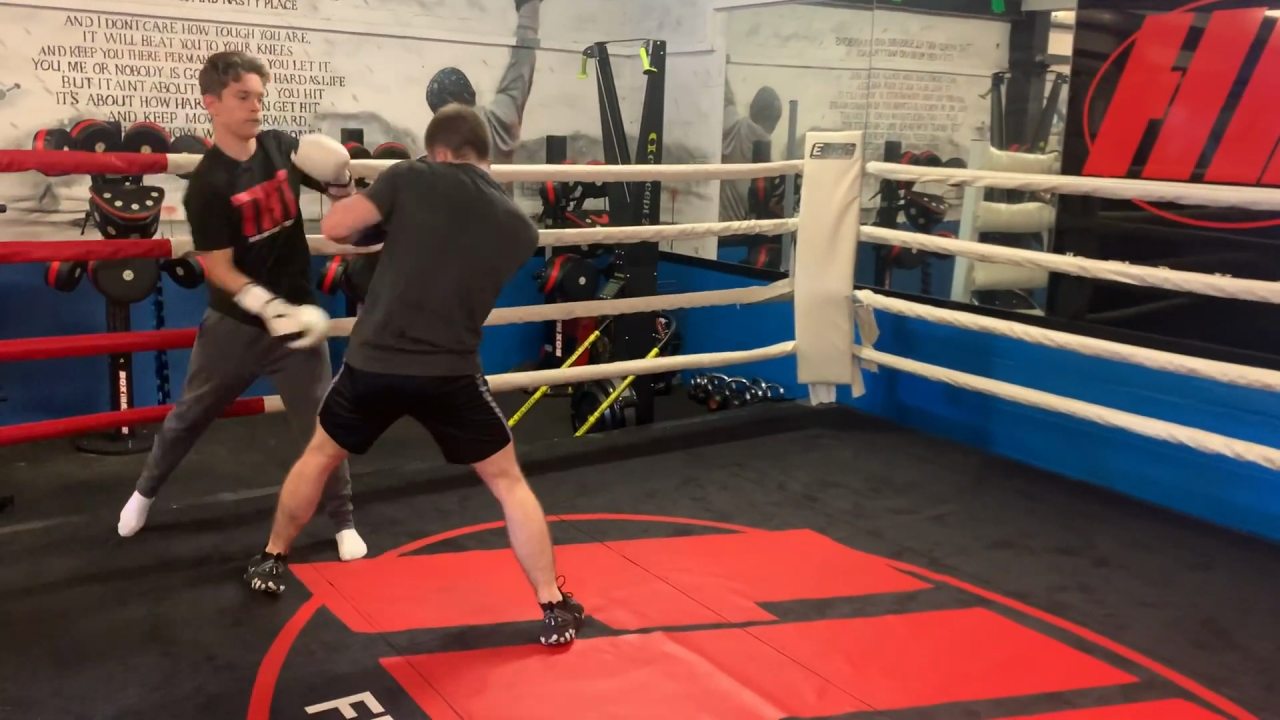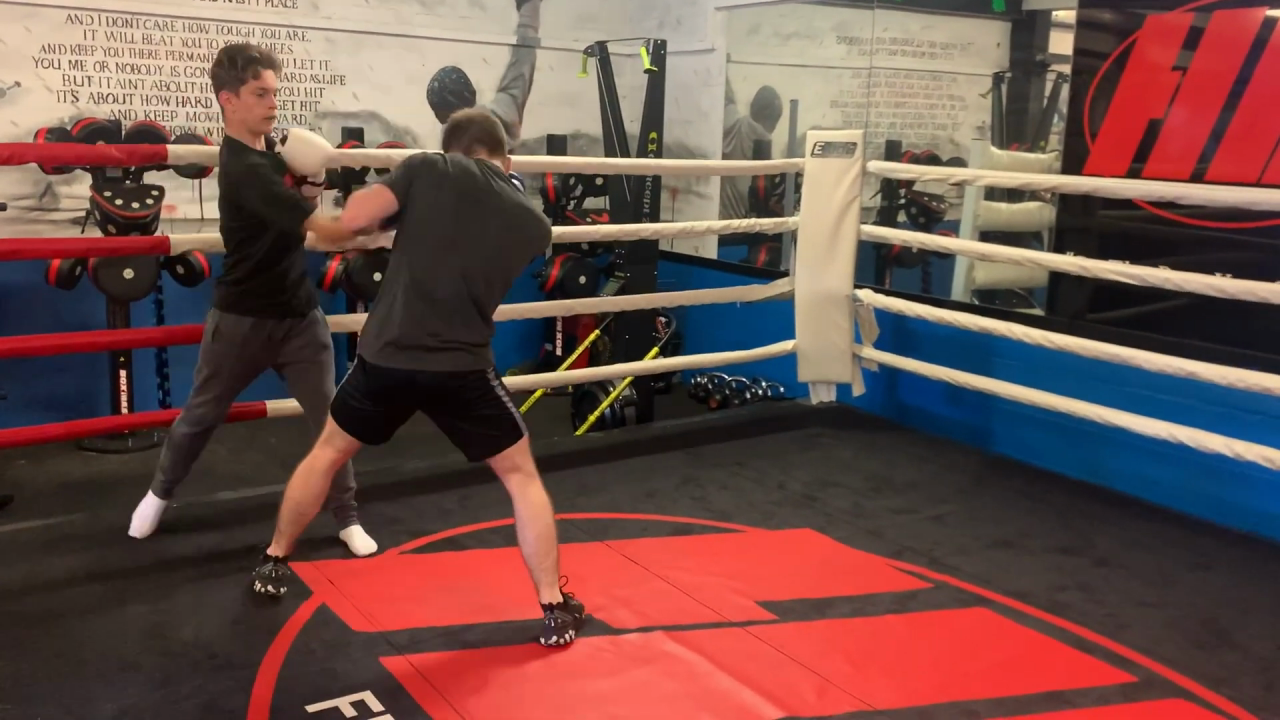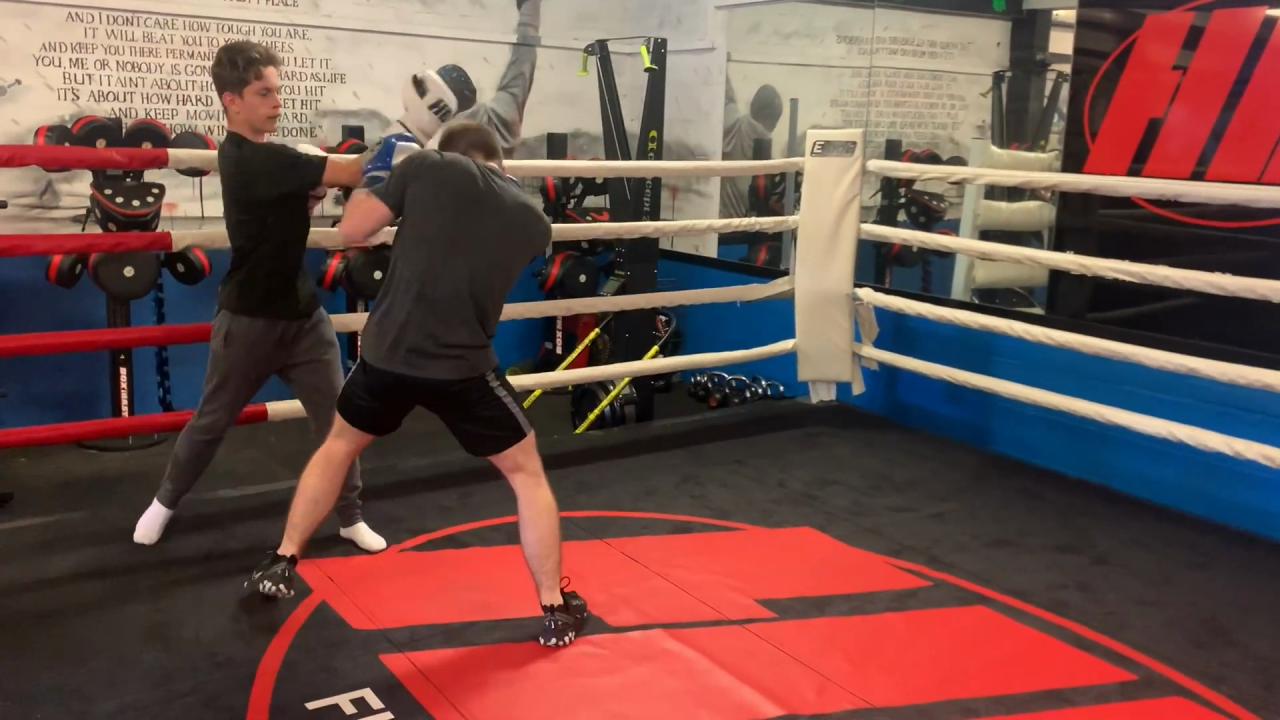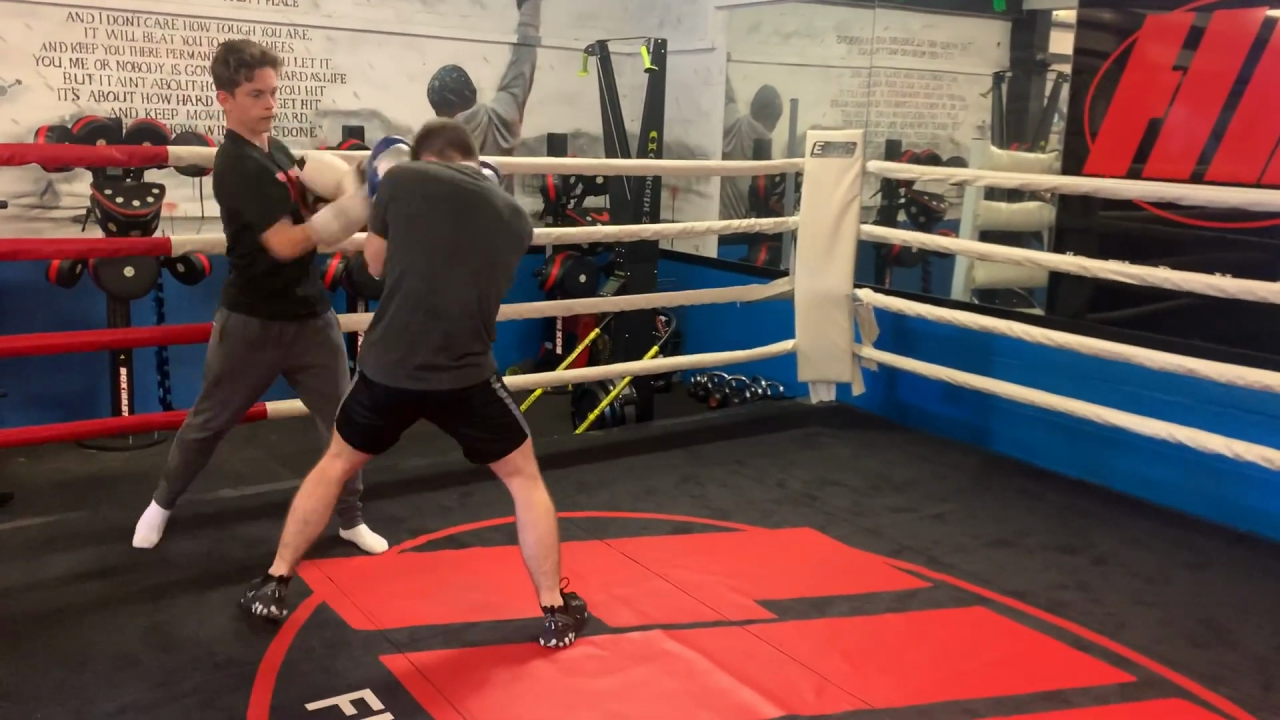
dt=0.1s
person 1, frame 1
left shoulder: (414, 176)
right shoulder: (521, 229)
left elbow: (335, 227)
left wrist: (383, 213)
left hip: (374, 363)
right hip: (450, 376)
left knee: (320, 455)
right knee: (509, 481)
left ankle: (271, 561)
right ankle: (553, 608)
person 1, frame 2
left shoulder: (430, 168)
right shoulder: (534, 223)
left elbow: (354, 219)
left wrist: (388, 183)
left hip: (385, 356)
right hip: (463, 368)
left knee: (329, 451)
right knee: (522, 476)
left ankle: (274, 563)
right ankle: (555, 609)
person 1, frame 3
left shoulder: (426, 166)
right shoulder: (534, 221)
left elbow: (352, 230)
left wrist: (378, 179)
left hip: (386, 356)
right hip: (462, 370)
left knee: (338, 446)
right knee: (527, 474)
left ankle: (280, 564)
right ankle: (555, 610)
person 1, frame 4
left shoulder: (406, 184)
right shoulder: (515, 216)
left elbow: (378, 262)
left hip: (388, 371)
right hip: (466, 378)
left knee: (334, 465)
right knee: (526, 480)
left ankle: (275, 584)
right ankle: (555, 611)
person 2, frame 1
left shoulder: (279, 147)
right shoulder: (206, 183)
left elbow: (339, 194)
right elbow: (216, 265)
left wrist: (337, 175)
right wrist: (269, 307)
left hip: (296, 314)
right hip: (234, 321)
left knee: (321, 424)
right knee: (189, 415)
left ankle: (343, 521)
right ankle: (145, 492)
person 2, frame 2
left shoulder: (267, 149)
right shoulder: (245, 168)
left elbow: (295, 203)
right elbow: (325, 229)
left wrist: (309, 179)
left hip: (298, 311)
right hip: (241, 317)
left knee: (330, 418)
right knee: (200, 415)
left ankle: (345, 518)
right ankle: (159, 495)
person 2, frame 3
left shoulder: (260, 149)
right shoulder: (253, 162)
left elbow: (294, 199)
right elbow: (348, 171)
left wrist: (311, 187)
left hip: (303, 314)
right hip: (251, 319)
left knee: (337, 418)
right knee: (212, 422)
left ankle: (351, 517)
right ankle: (165, 502)
person 2, frame 4
left shoulder: (273, 146)
right shoulder: (234, 167)
right elbow: (287, 243)
left wrist: (326, 184)
right wrist: (345, 212)
left hip: (309, 314)
right hip: (250, 321)
left knee: (343, 420)
right knee: (209, 423)
left ankle: (351, 519)
right ankle: (162, 503)
